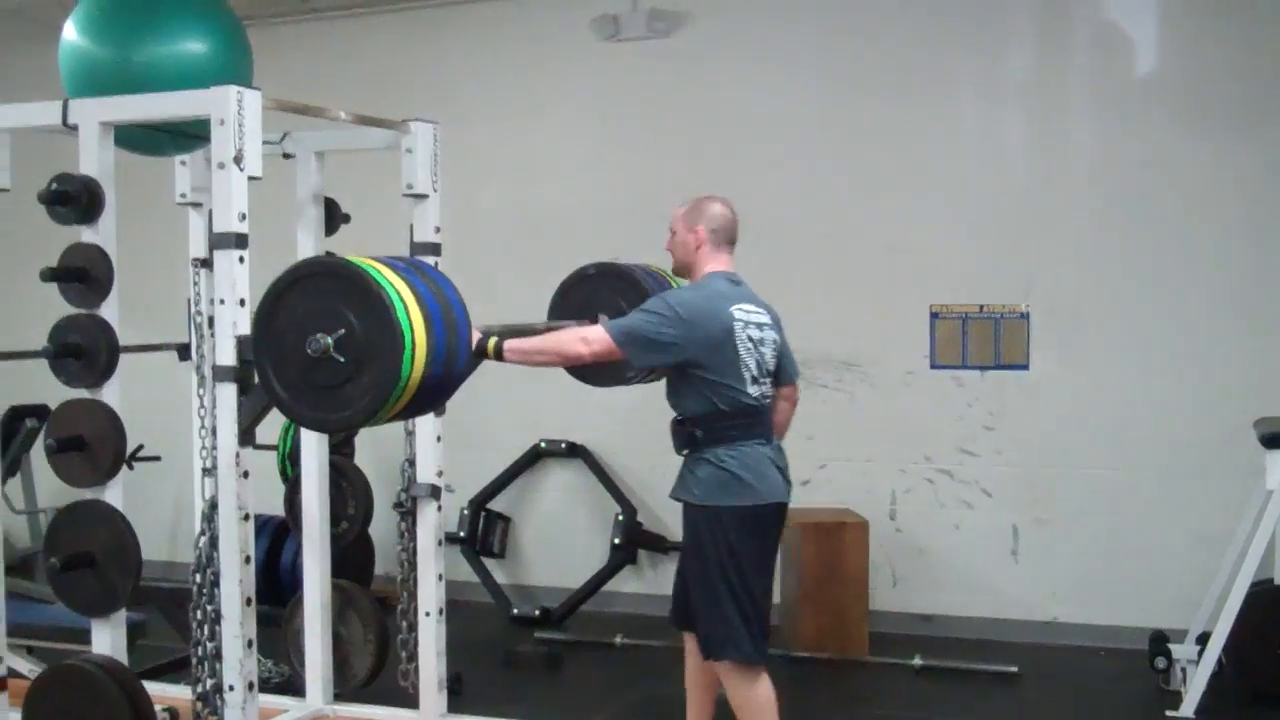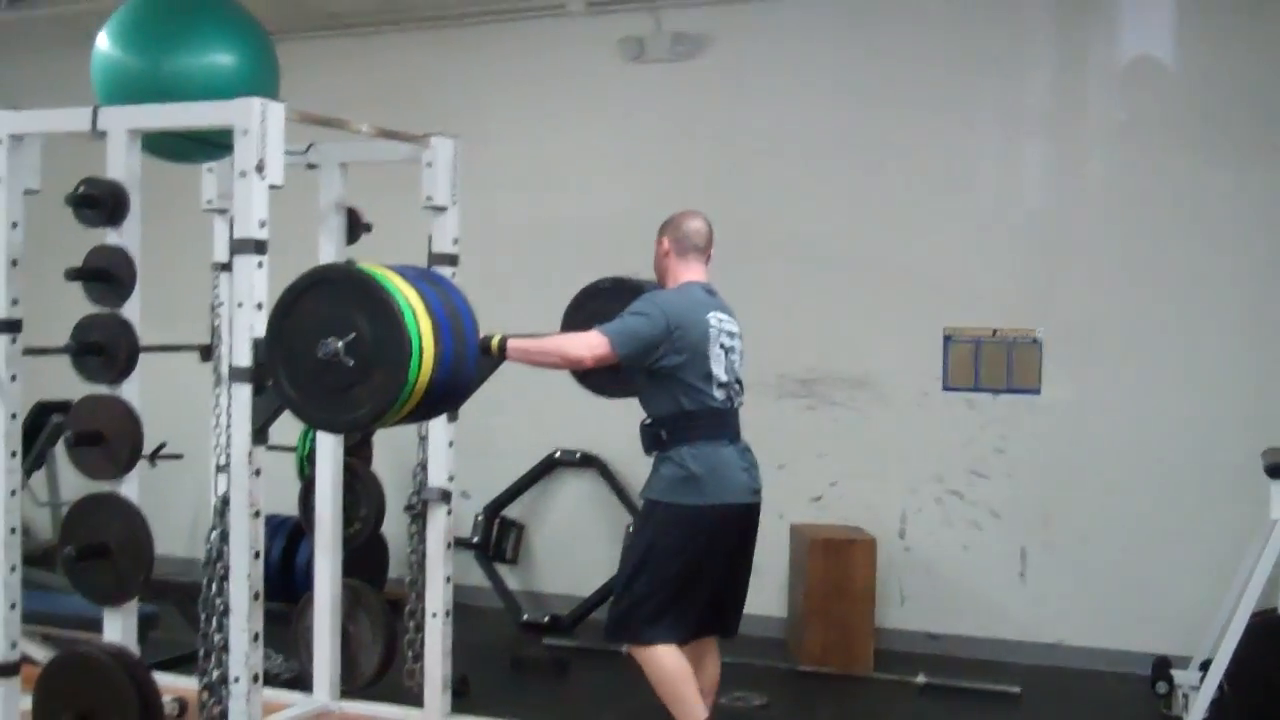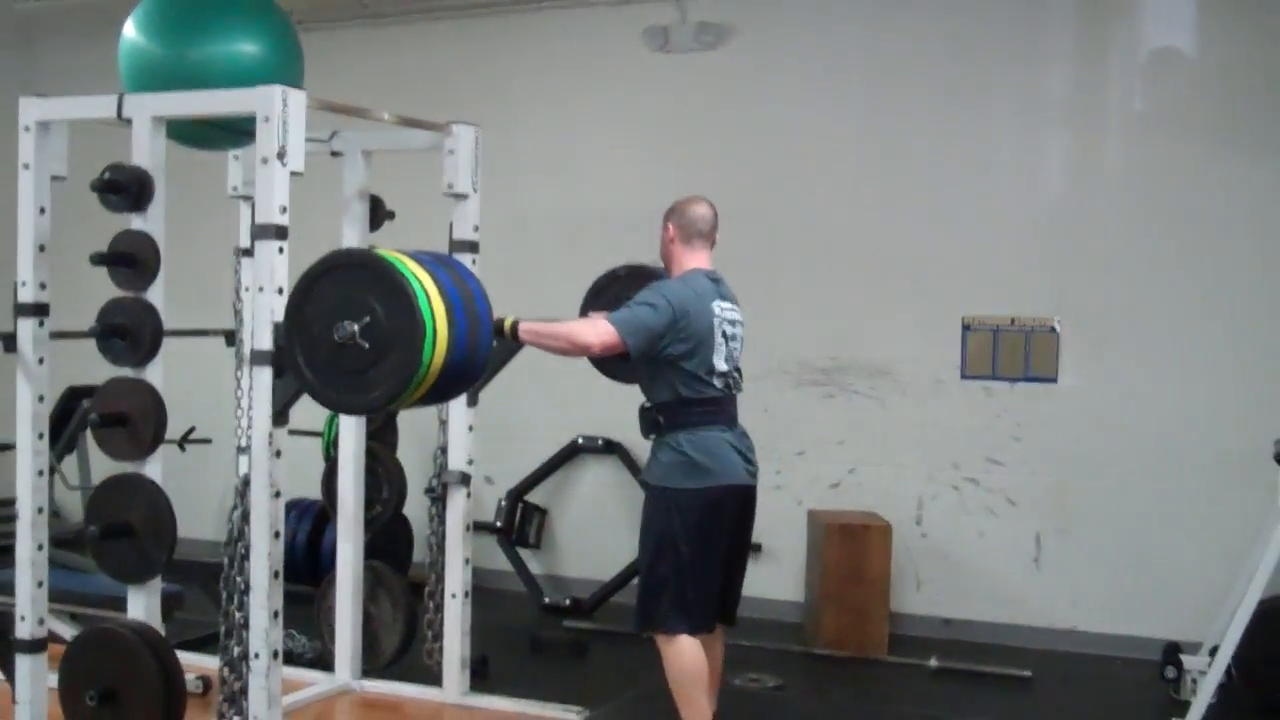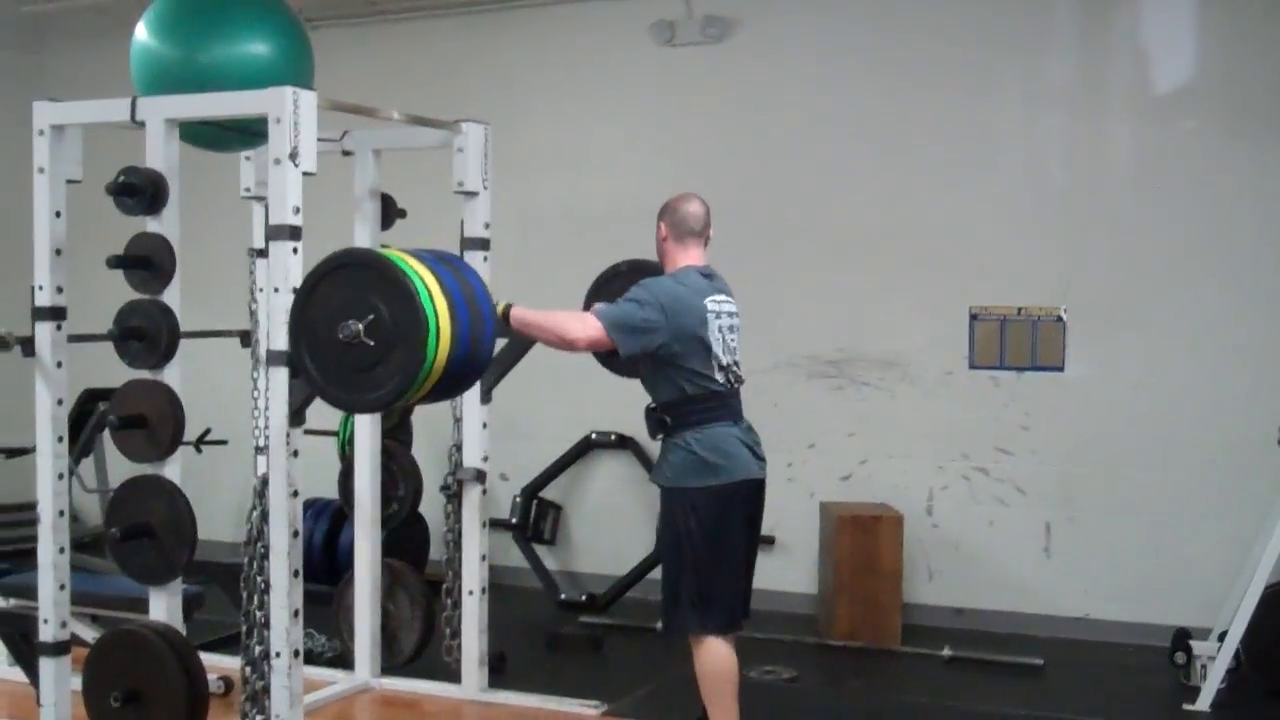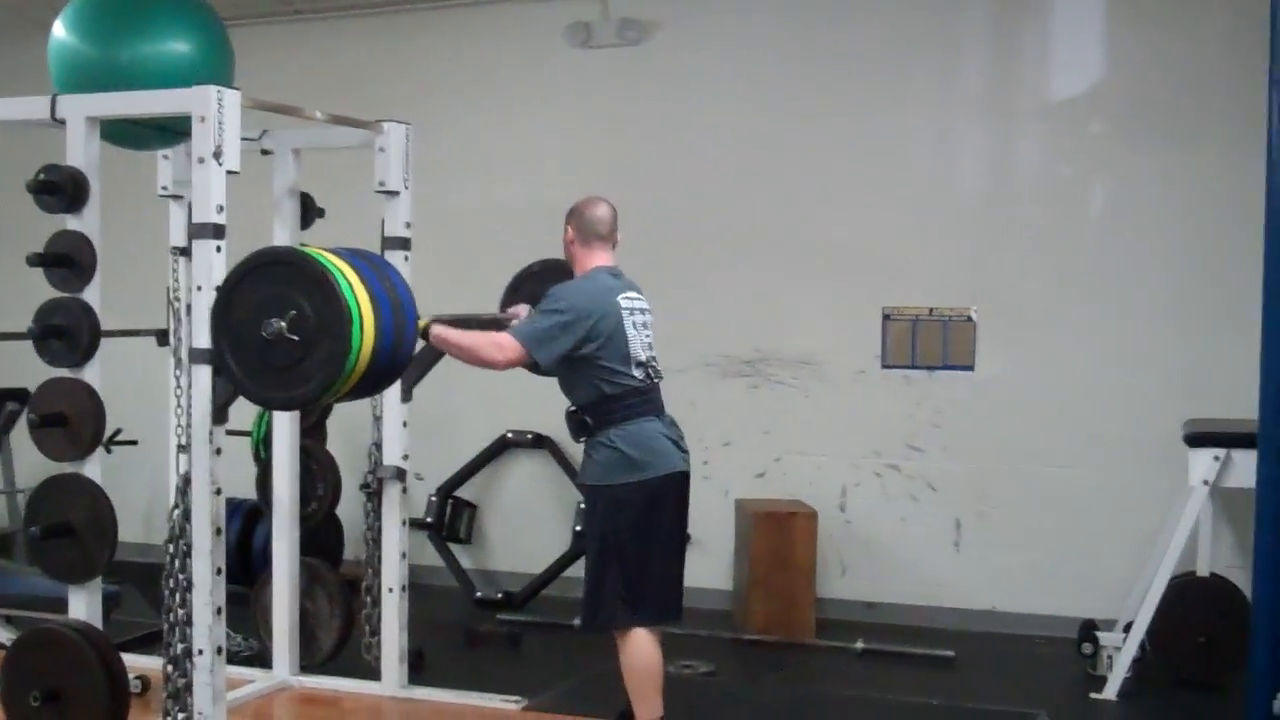
dt=0.3s
person 1, frame 1
left shoulder: (687, 308)
right shoulder: (760, 310)
left elbow: (585, 346)
right elbow: (787, 394)
left wrist: (490, 345)
left hip: (724, 487)
right hip: (760, 480)
left knee: (730, 645)
right knee: (700, 622)
person 1, frame 2
left shoulder: (664, 309)
right shoulder: (723, 315)
left elbow: (585, 352)
left wrist: (496, 345)
right wrist: (649, 381)
left hip: (691, 485)
right hip: (736, 483)
left knee: (641, 627)
right knee: (696, 628)
person 1, frame 3
left shoulder: (670, 297)
right shoulder: (721, 297)
left elbow: (592, 339)
left wrist: (510, 327)
right wrist: (621, 322)
left hip: (690, 471)
right hip: (730, 467)
left knee: (676, 621)
right knee: (704, 616)
person 1, frame 4
left shoulder: (663, 295)
right shoulder: (717, 291)
left elbow: (581, 334)
left wrist: (505, 313)
right wrist: (619, 318)
left hip: (702, 468)
right hip: (735, 462)
left knee: (706, 620)
right knee: (715, 613)
person 1, frame 5
left shoulder: (578, 299)
right shoulder: (623, 292)
left elbow: (501, 353)
left wrist: (427, 330)
right wrist: (534, 322)
left hip: (626, 465)
right hip: (657, 457)
left knee: (630, 611)
right knee: (640, 605)
